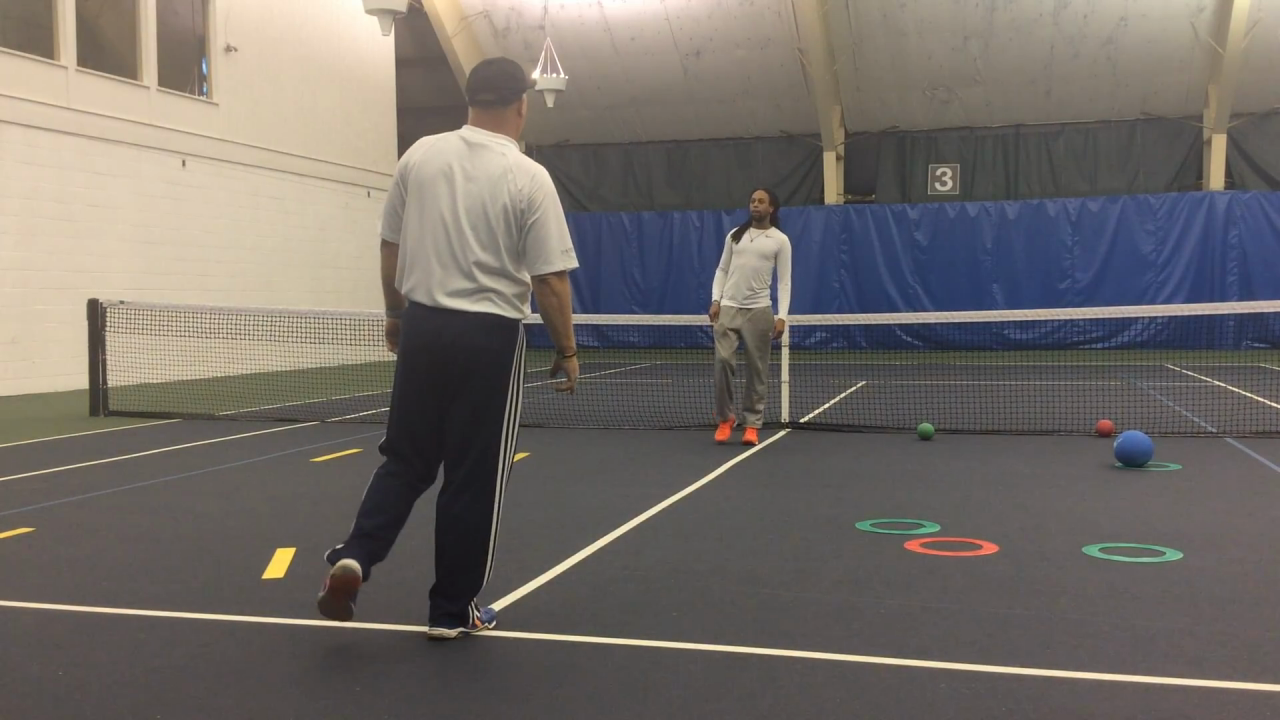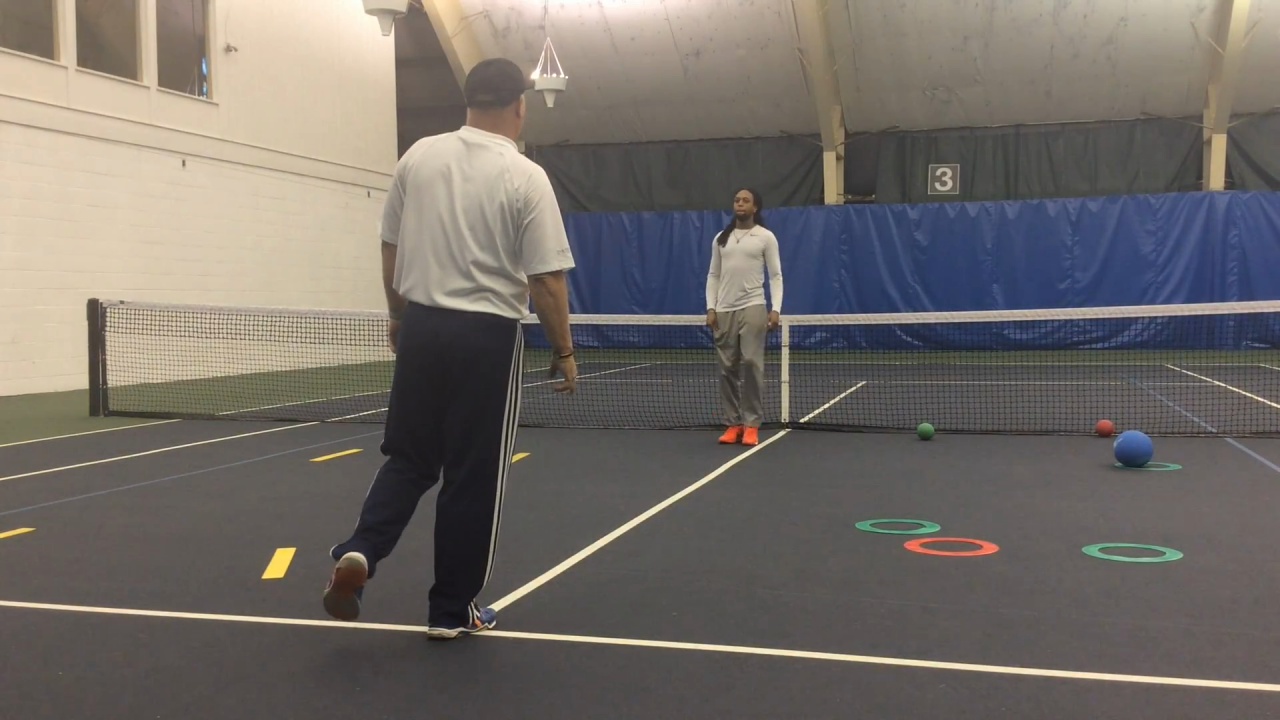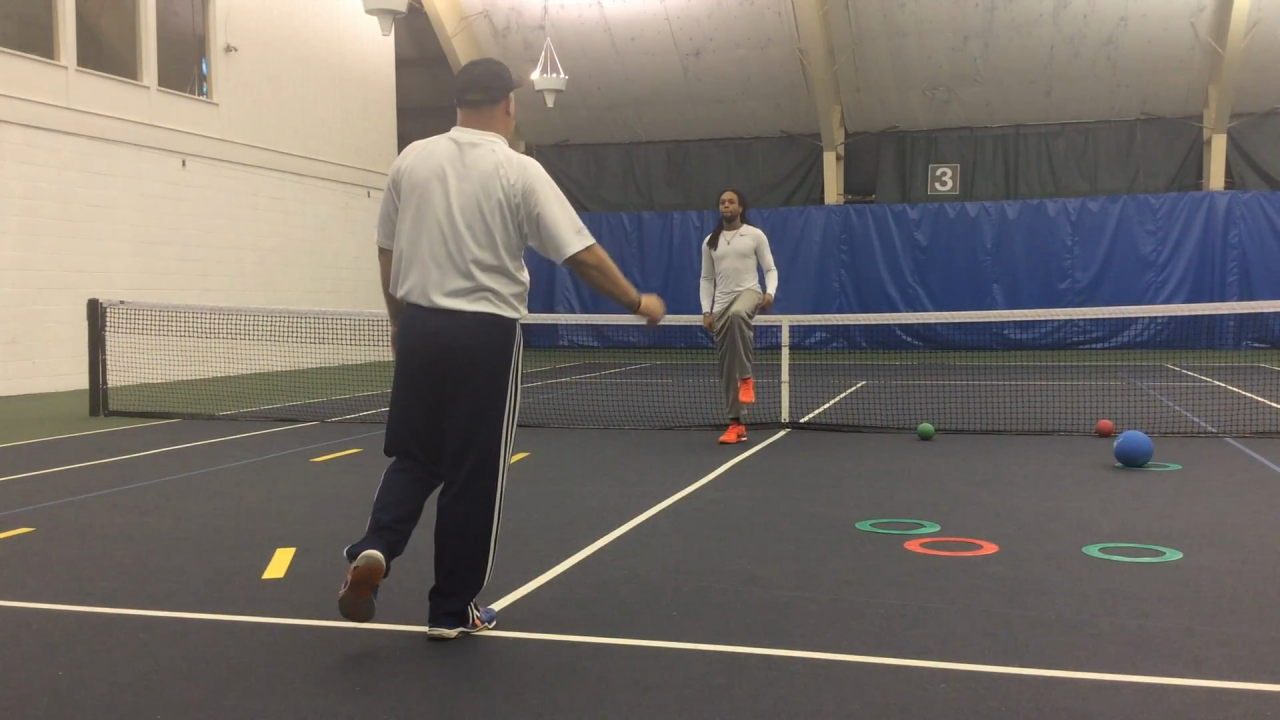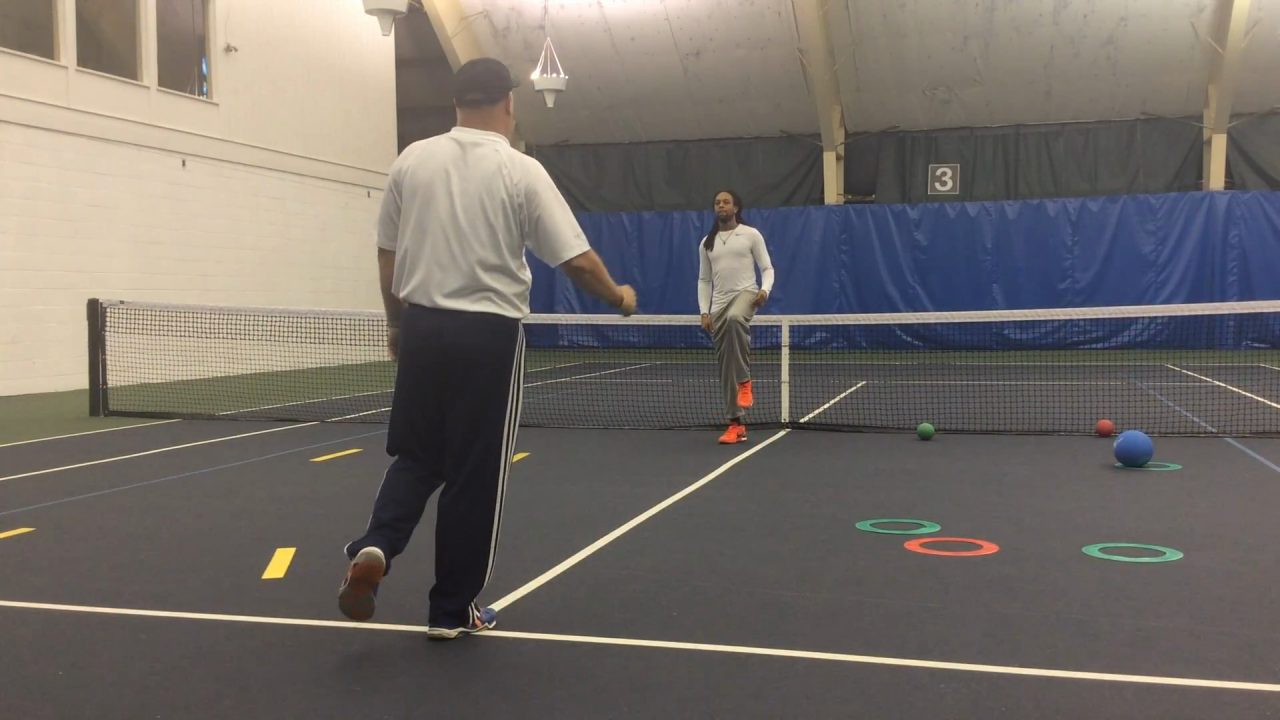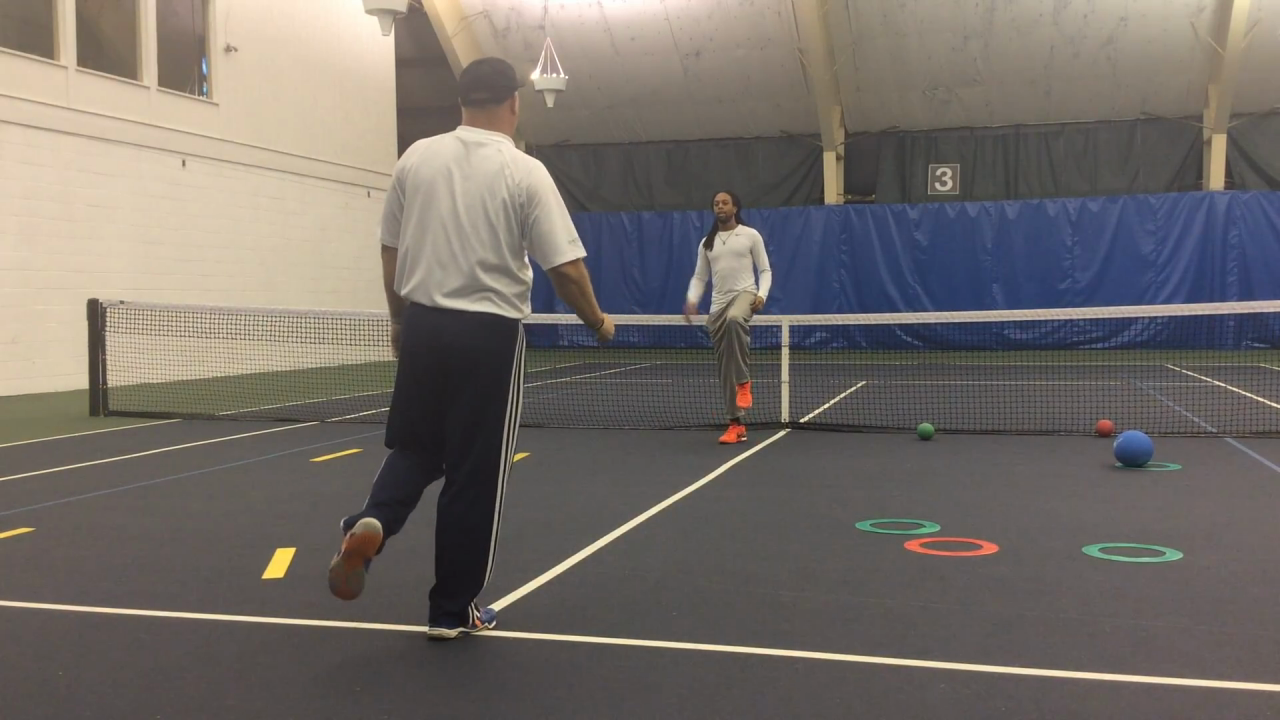
dt=0.4s
person 1, frame 1
left shoulder: (419, 155)
right shoulder: (528, 177)
left elbow: (390, 248)
right elbow: (550, 280)
left wrist: (395, 314)
right wrist: (567, 350)
left hip: (422, 327)
right hip: (489, 337)
left knee: (405, 461)
right knee: (473, 479)
left ankle: (354, 557)
right ankle: (452, 609)
person 1, frame 2
left shoulder: (417, 156)
right shoulder: (525, 177)
left elbow: (390, 248)
right elbow: (546, 280)
left wrist: (398, 316)
right wrist: (564, 352)
left hip: (421, 327)
right hip: (486, 336)
left knee: (408, 459)
right knee: (472, 478)
left ankle: (359, 552)
right ankle: (451, 609)
person 1, frame 3
left shoulder: (410, 159)
right shoulder: (519, 171)
left elbow: (387, 254)
right elbow: (583, 255)
left wrist: (400, 320)
right wrist: (639, 301)
left hip: (420, 328)
right hip: (485, 334)
left knee: (413, 458)
right knee: (473, 478)
left ankle: (373, 549)
right ankle: (452, 609)
person 1, frame 4
left shoulder: (411, 160)
right shoulder: (521, 171)
left elbow: (387, 254)
right elbow: (578, 261)
left wrist: (396, 323)
right wrist: (619, 296)
left hip: (423, 328)
right hip: (489, 335)
left knee: (415, 458)
right knee: (474, 478)
left ankle: (374, 548)
right ankle: (452, 609)
person 1, frame 5
left shoulder: (416, 157)
right shoulder: (525, 172)
left elbow: (390, 252)
right elbow: (566, 270)
left wrist: (400, 320)
right wrist: (598, 322)
left hip: (423, 326)
right hip: (489, 335)
left knee: (414, 449)
right knee: (475, 477)
left ankle: (368, 526)
right ankle: (453, 609)
person 2, frame 1
left shoulder: (780, 240)
right shoulder: (735, 235)
left elbow: (784, 281)
right elbow: (722, 270)
left wrist: (781, 316)
right wrist: (715, 300)
left hip: (759, 310)
right hip: (729, 307)
left knee: (757, 368)
right knee: (723, 360)
left ankle: (752, 426)
right ankle: (725, 419)
person 2, frame 2
left shoulder: (766, 237)
right shoulder: (721, 238)
left elbow: (776, 276)
right elbow: (713, 275)
left wrist: (775, 309)
right wrist: (710, 308)
left hip: (753, 307)
right hip: (724, 311)
left knee: (752, 363)
right knee: (727, 369)
left ankle: (752, 425)
right ankle: (735, 424)
person 2, frame 3
left shoulder: (755, 235)
right shoulder: (710, 241)
left elbow: (770, 269)
right elbow: (706, 279)
left wrist: (770, 292)
right wrist: (706, 311)
left hip: (748, 293)
right hip: (721, 306)
left knee: (738, 315)
right knee: (726, 366)
left ankle: (746, 377)
right ankle: (736, 424)
person 2, frame 4
left shoulder: (751, 235)
right shoulder: (707, 242)
left elbow: (767, 268)
right elbow: (704, 280)
left wrist: (765, 290)
right wrist: (704, 312)
left hip: (745, 294)
right hip: (718, 306)
left knee: (735, 318)
right knee: (725, 367)
left ankle: (745, 380)
right ankle: (736, 424)
person 2, frame 5
left shoulder: (751, 235)
right shoulder: (707, 242)
left elbow: (765, 270)
right elbow: (700, 277)
left wrist: (762, 294)
right wrist: (691, 301)
left hip: (744, 295)
right hip: (718, 306)
left knee: (735, 319)
right knee: (724, 368)
left ankle: (743, 381)
right ankle: (736, 424)
